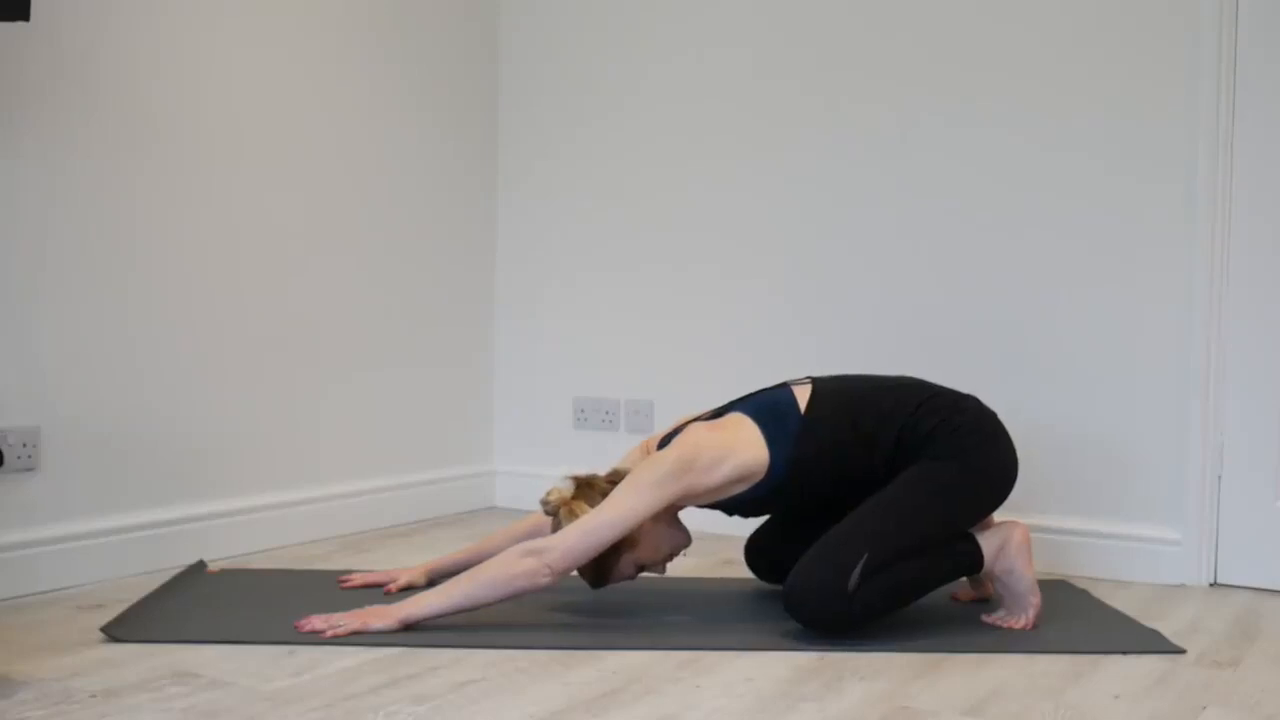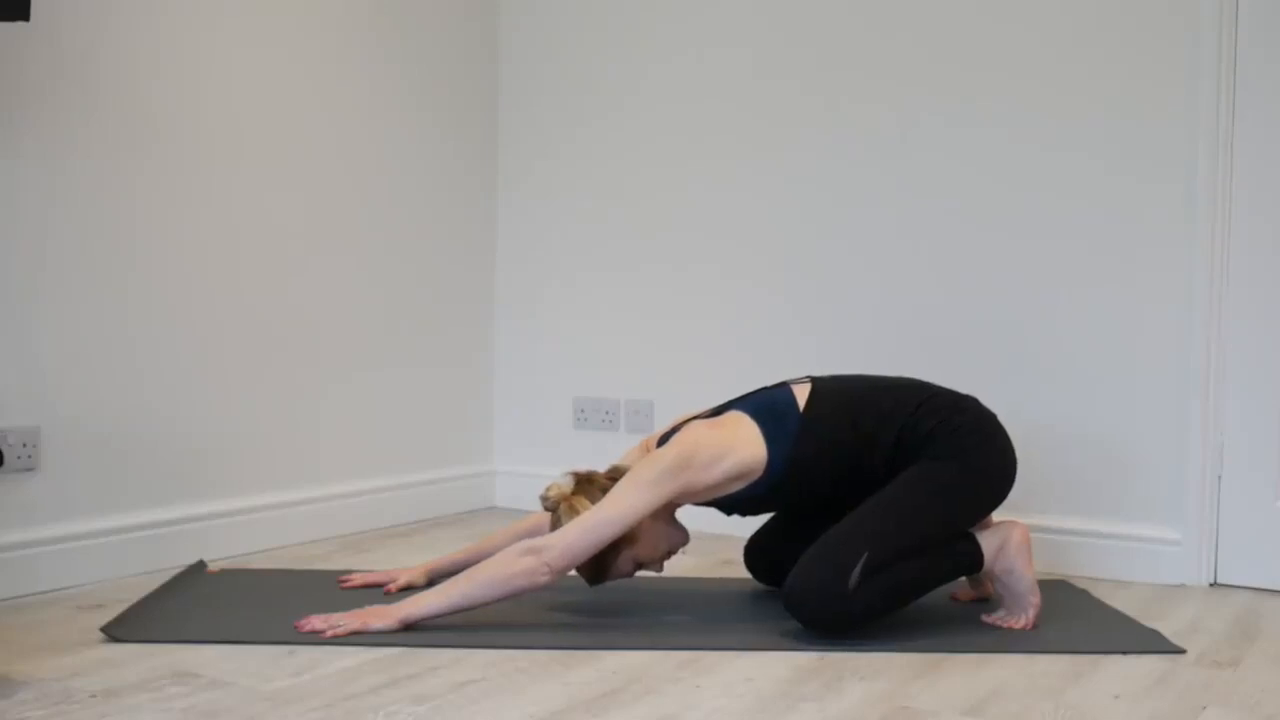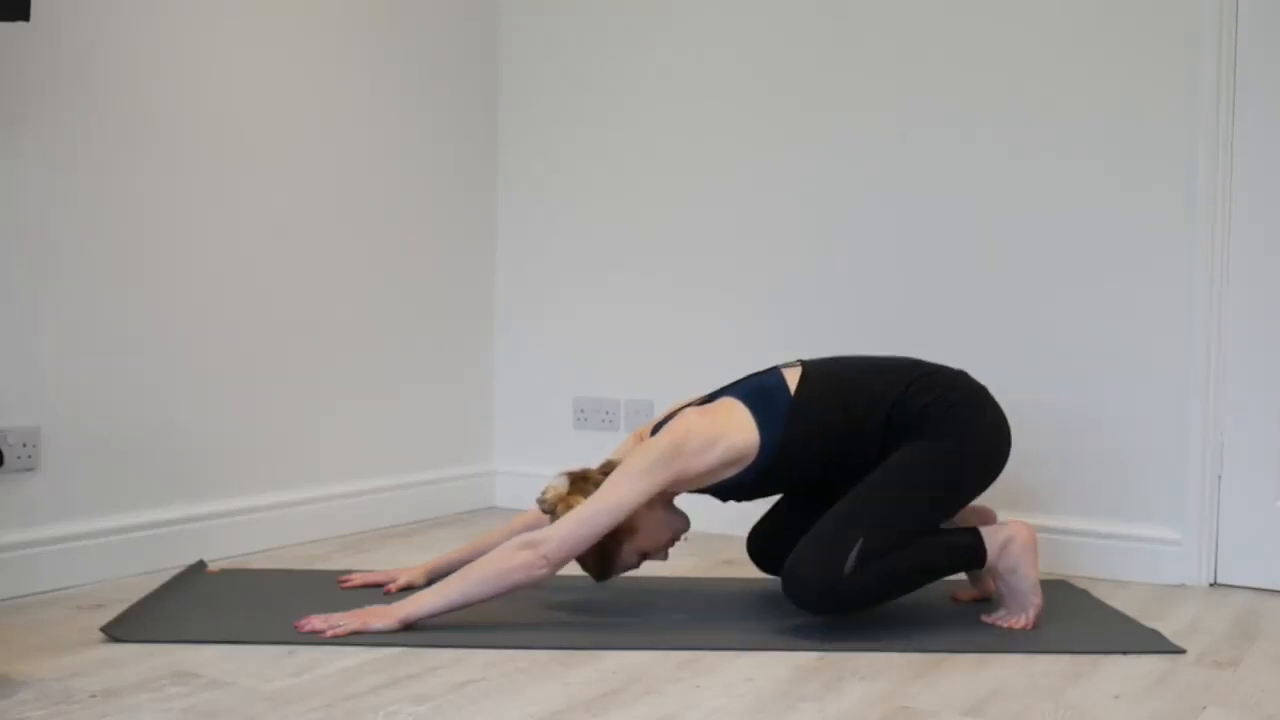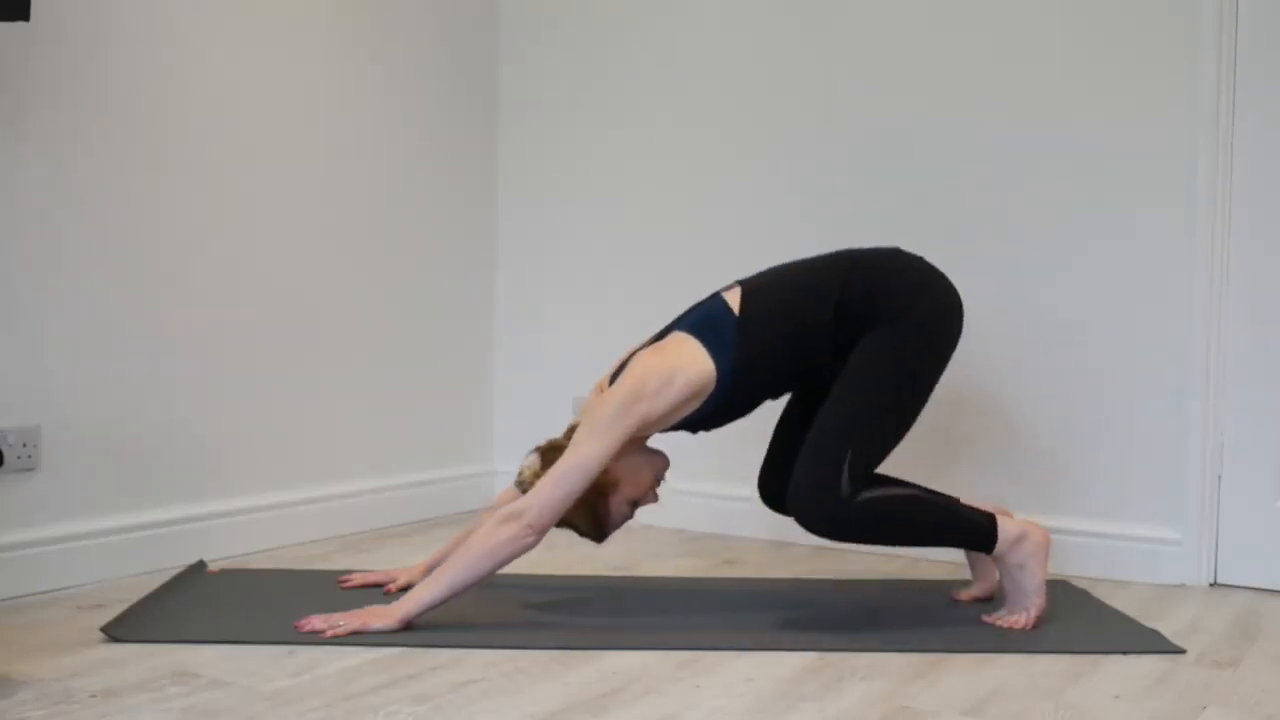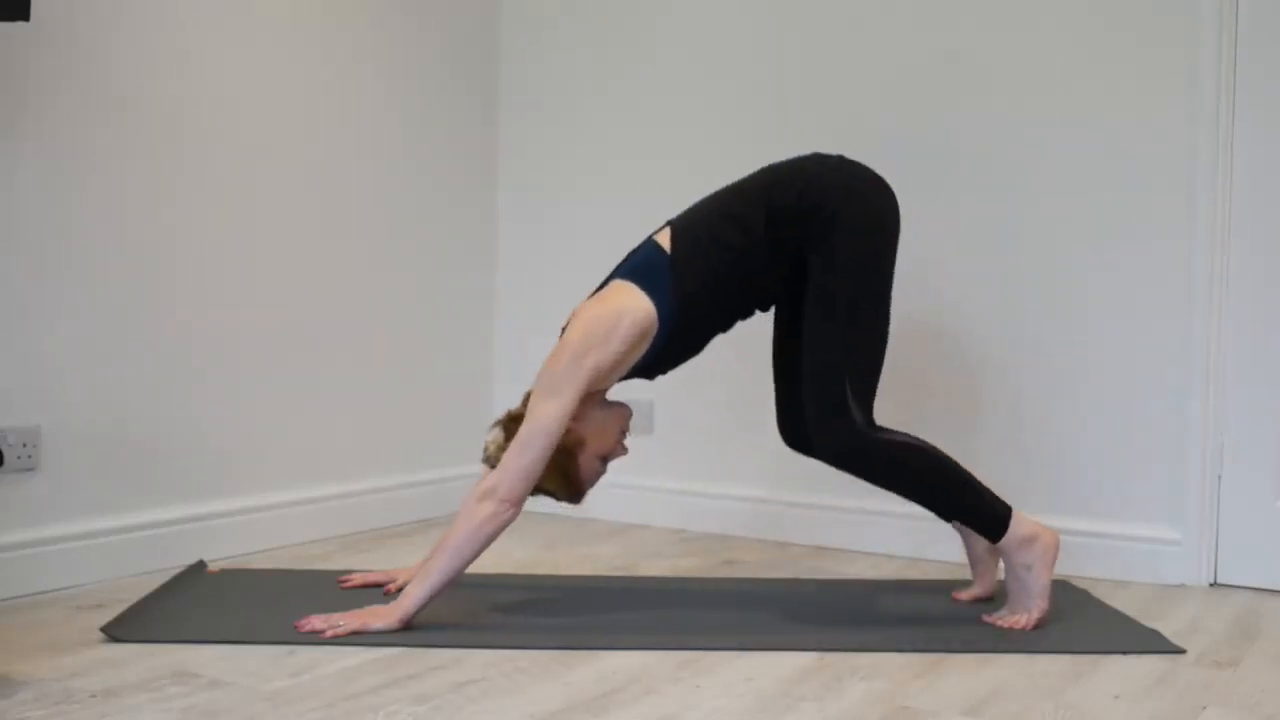
dt=0.7s
person 1, frame 1
left shoulder: (679, 468)
right shoulder: (657, 457)
left elbow: (540, 561)
right elbow: (545, 525)
left wrist: (400, 613)
right wrist: (428, 568)
left hip: (961, 444)
right hip: (904, 444)
left knee: (819, 597)
right knee: (772, 556)
left ankle: (990, 547)
right ankle: (958, 535)
person 1, frame 2
left shoulder: (679, 467)
right shoulder: (660, 454)
left elbow: (541, 560)
right elbow: (550, 523)
left wrist: (402, 614)
right wrist: (428, 570)
left hip: (959, 446)
right hip: (904, 446)
left knee: (819, 599)
right knee: (771, 561)
left ankle: (990, 550)
right ankle: (953, 534)
person 1, frame 3
left shoulder: (676, 455)
right shoulder: (657, 447)
left elbow: (541, 552)
right elbow: (544, 521)
left wrist: (404, 612)
right wrist: (427, 568)
left hip: (953, 424)
right hip: (901, 424)
left knee: (819, 582)
right knee: (774, 551)
left ankle: (995, 546)
right ankle: (960, 528)
person 1, frame 4
left shoulder: (636, 400)
right shoulder: (624, 394)
left elbow: (523, 522)
right elbow: (524, 496)
left wrist: (402, 610)
right wrist: (422, 568)
left hip: (901, 305)
right hip: (861, 316)
left knee: (823, 502)
right knee: (784, 490)
left ankle: (1008, 537)
right ankle: (977, 521)
person 1, frame 5
left shoulder: (582, 360)
right shoulder: (581, 359)
left elbow: (500, 497)
right elbow: (499, 486)
left wrist: (402, 608)
right wrist: (423, 569)
left hip: (835, 209)
right hip: (803, 228)
left knee: (838, 429)
right knee: (804, 428)
left ankle: (1019, 537)
right ankle: (980, 528)
